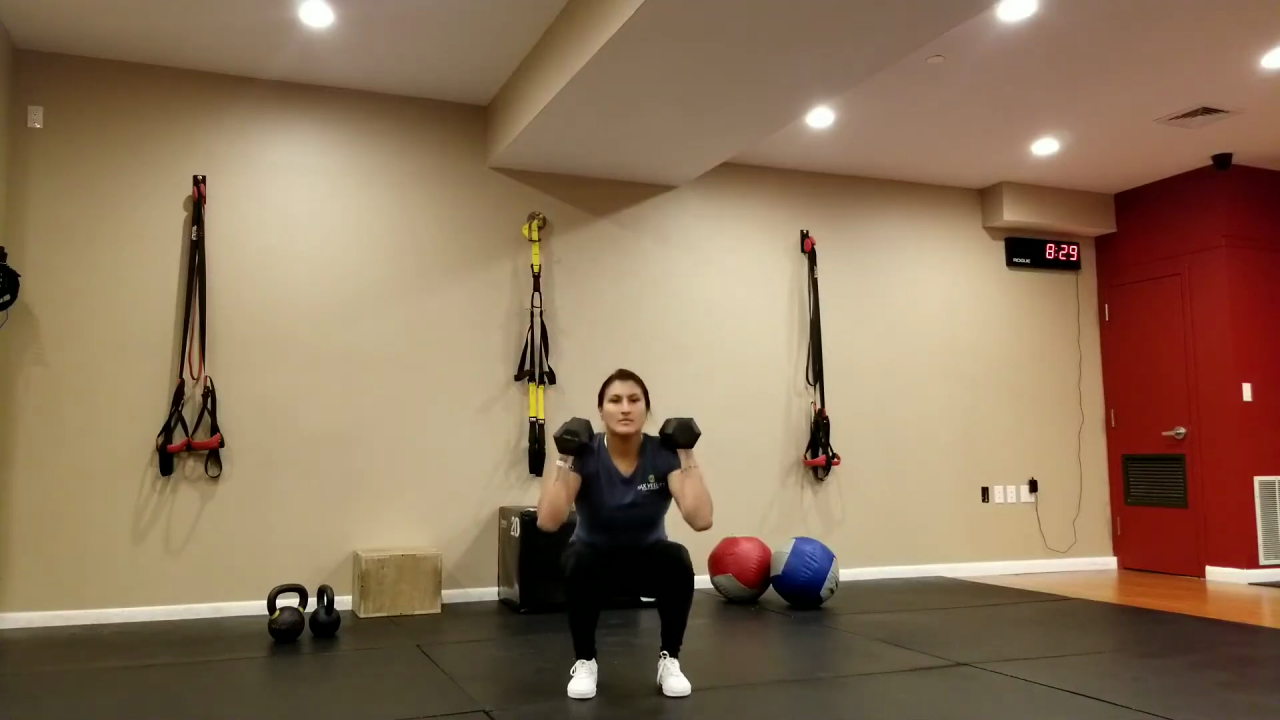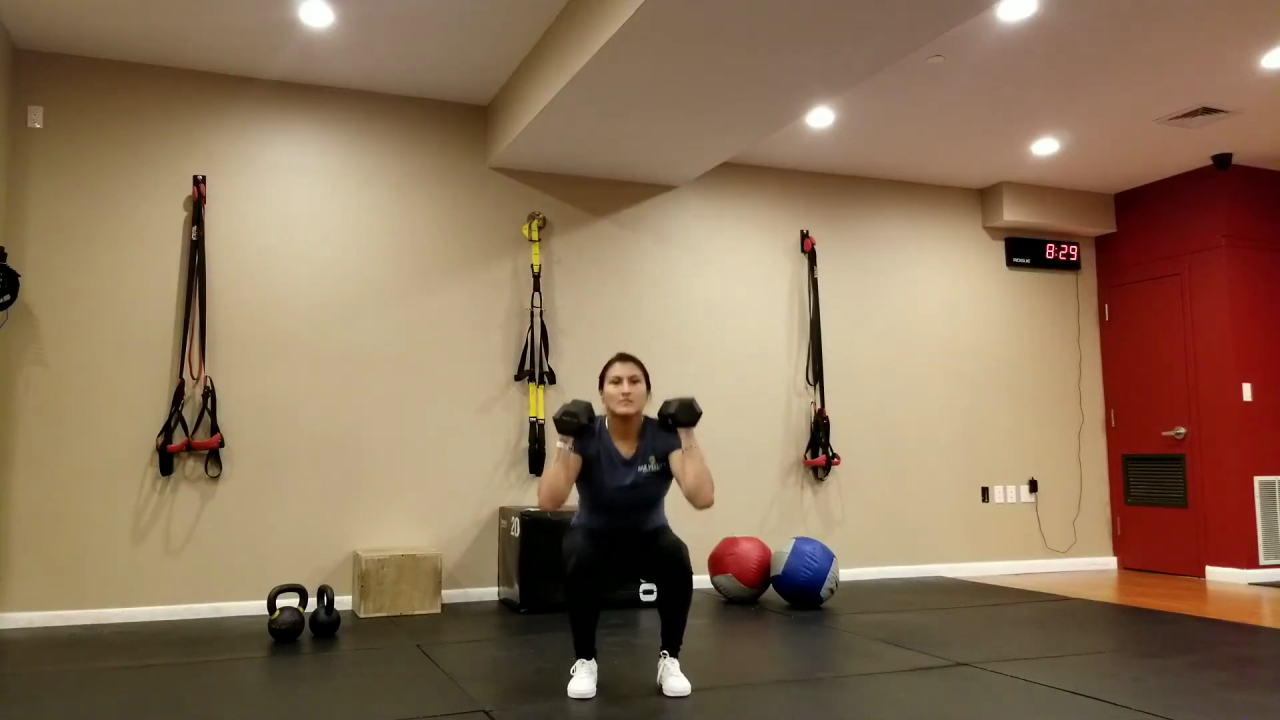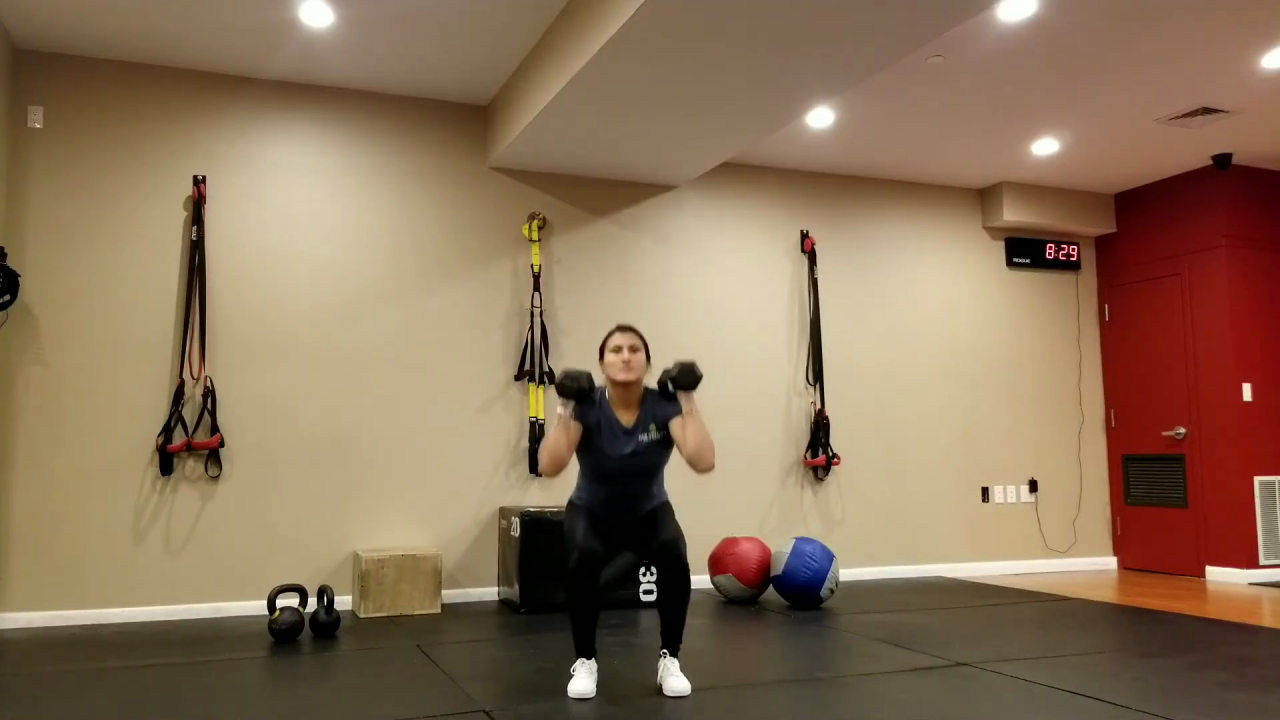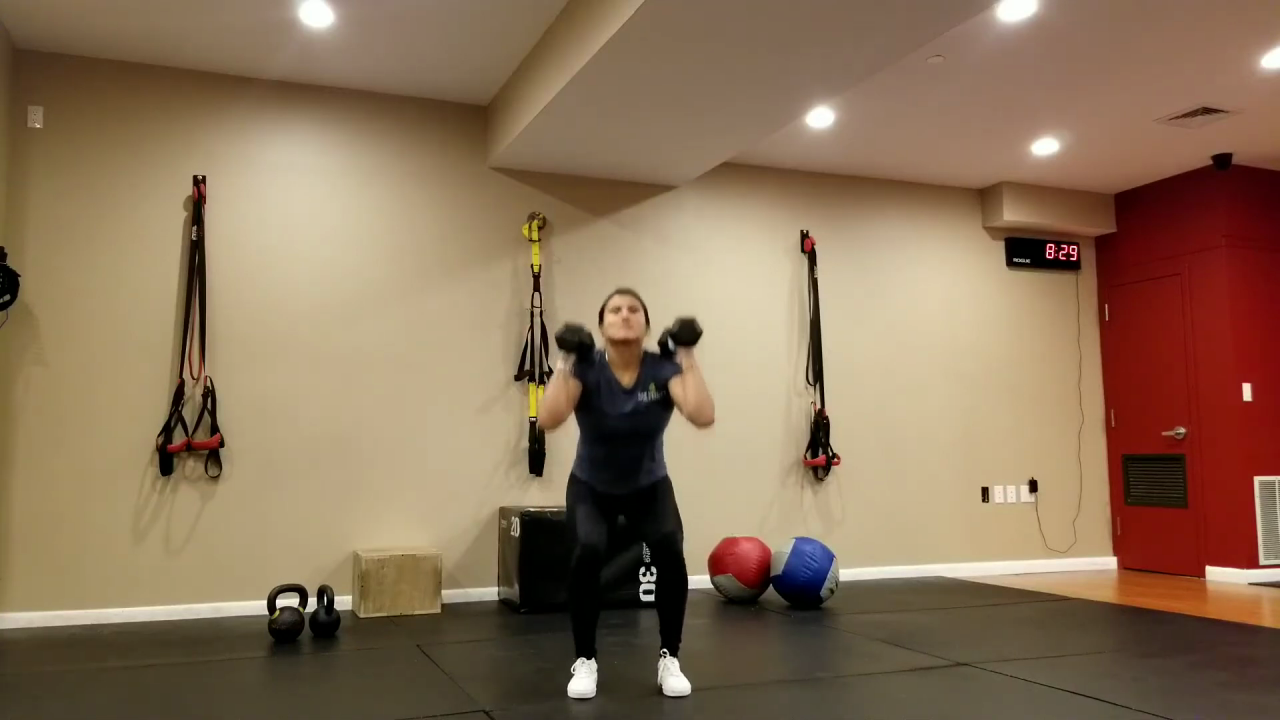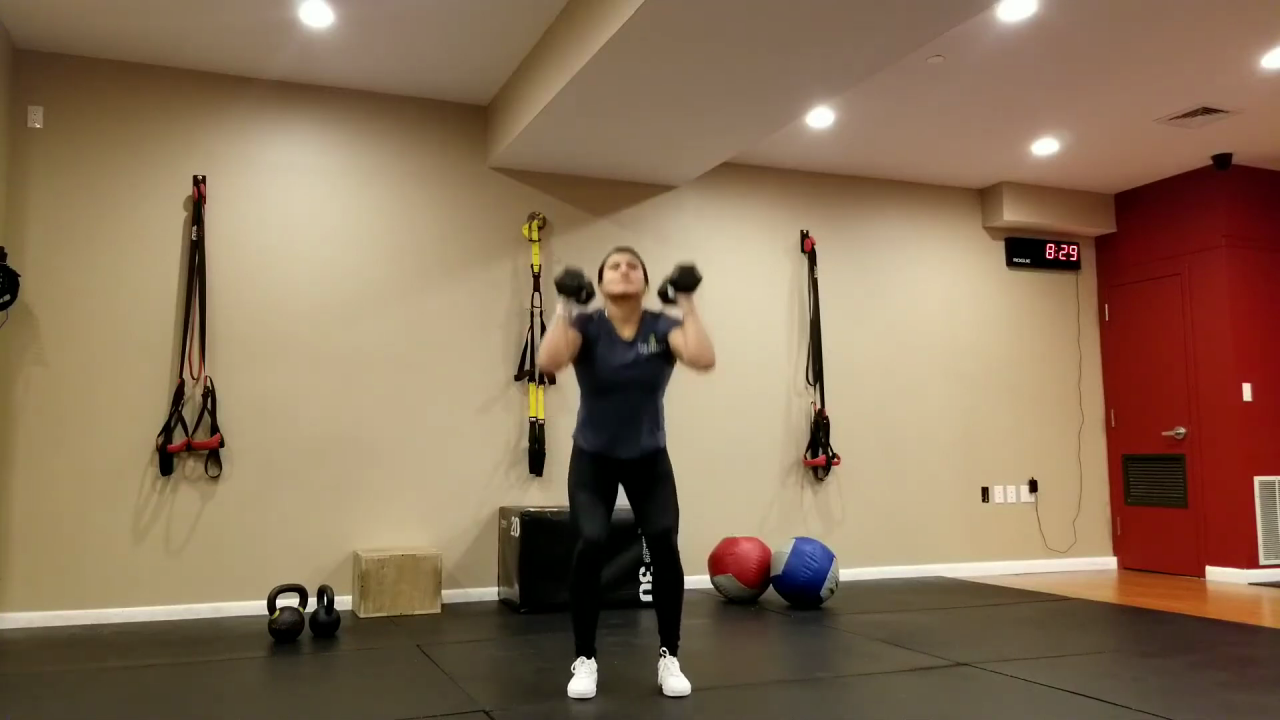
dt=0.1s
person 1, frame 1
left shoulder: (665, 456)
right shoulder: (585, 456)
left elbow: (702, 520)
right elbow: (548, 521)
left wrist: (688, 457)
right wrist: (564, 460)
left hip: (646, 555)
right hip: (595, 553)
left knee: (677, 562)
right knee: (581, 563)
left ankle: (669, 660)
right ankle: (584, 662)
person 1, frame 2
left shoulder: (665, 438)
right shoulder: (586, 438)
left elbow: (703, 498)
right elbow: (548, 502)
left wrist: (689, 437)
right wrist: (565, 442)
left hip: (647, 539)
right hip: (594, 538)
left knee: (676, 559)
right knee: (581, 560)
left ankle: (669, 660)
right ankle: (585, 662)
person 1, frame 3
left shoulder: (664, 406)
right shoulder: (585, 407)
left elbow: (704, 461)
right elbow: (548, 466)
left wrist: (687, 403)
right wrist: (564, 407)
left hip: (649, 513)
right hip: (592, 513)
left knee: (673, 557)
right knee: (586, 558)
left ankle: (669, 660)
right ankle: (584, 661)
person 1, frame 4
left shoulder: (664, 368)
right shoulder: (587, 369)
left elbow: (704, 416)
right elbow: (547, 420)
left wrist: (687, 359)
right wrist: (566, 362)
left hip: (649, 487)
right hip: (592, 487)
left knee: (670, 552)
right knee: (588, 552)
left ankle: (669, 658)
right ankle: (585, 660)
person 1, frame 5
left shoulder: (663, 327)
right shoulder: (586, 326)
left elbow: (705, 360)
right elbow: (547, 363)
left wrist: (688, 305)
right wrist: (563, 305)
left hip: (648, 458)
right hip: (593, 456)
left knee: (665, 546)
right knee: (590, 545)
left ankle: (669, 658)
right ankle: (585, 660)
